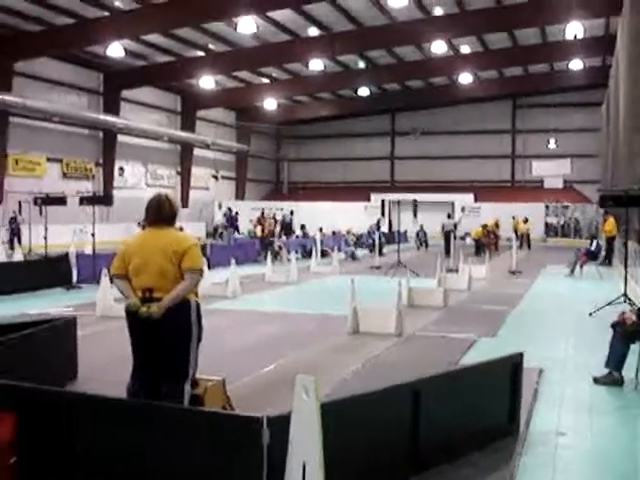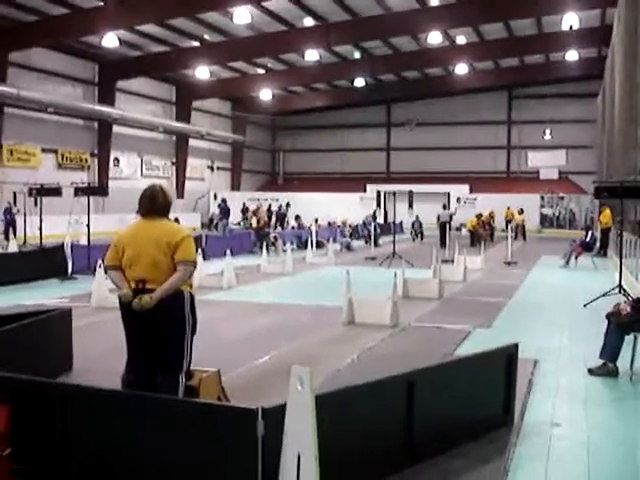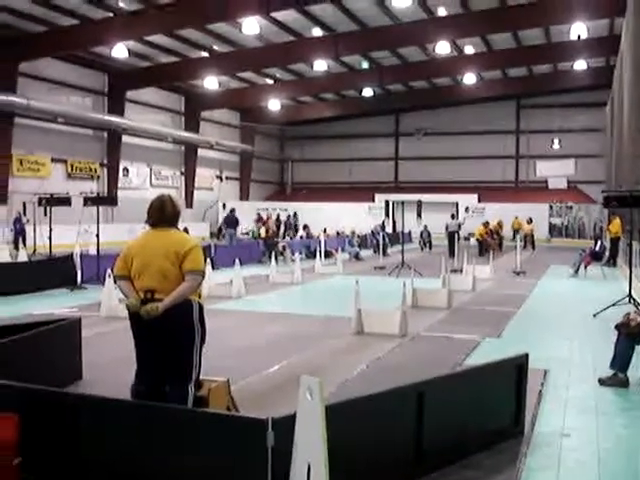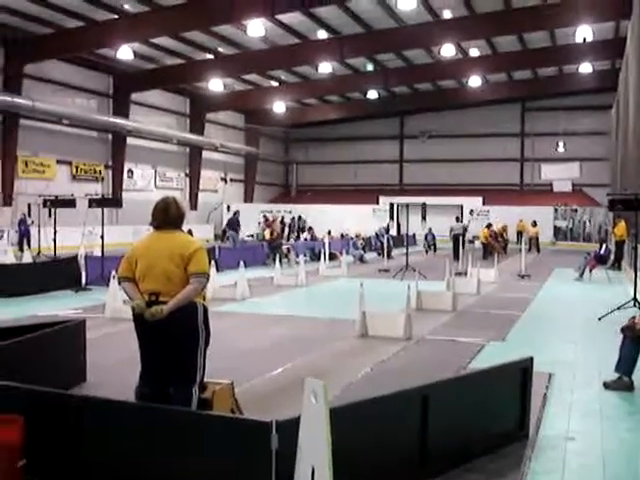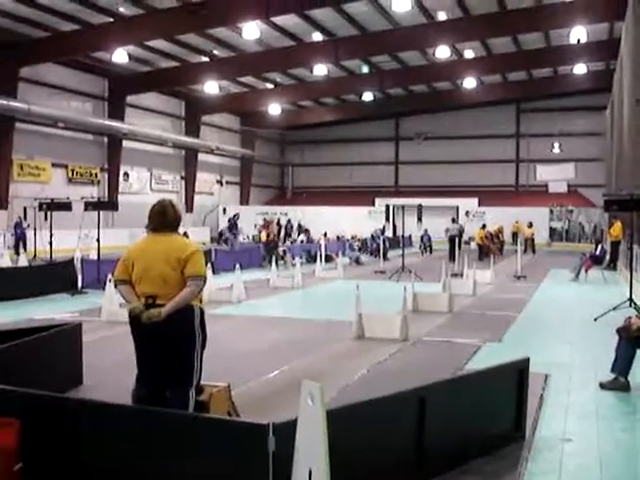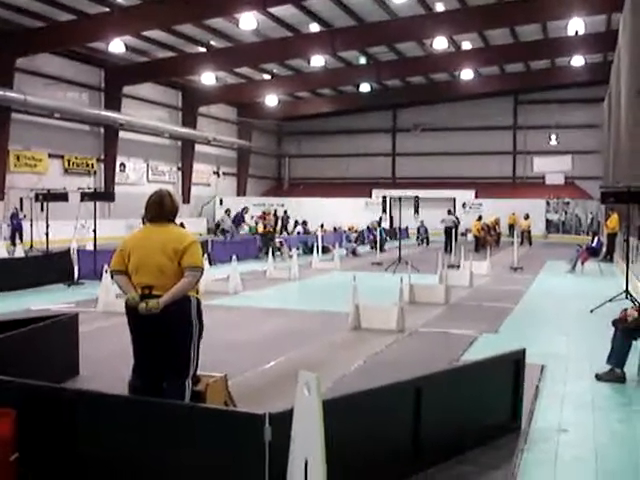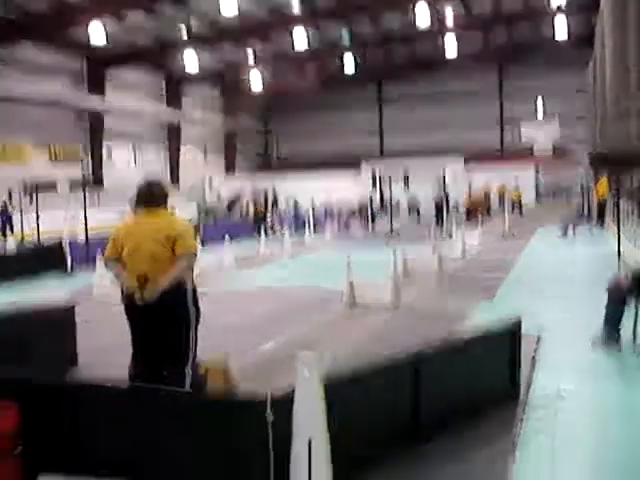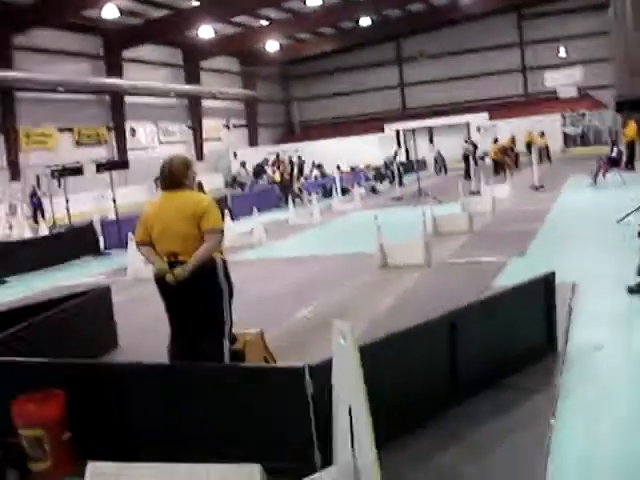
dt=0.4s
person 1, frame 1
left shoulder: (132, 243)
right shoulder: (185, 242)
left elbow: (117, 275)
right elbow: (192, 279)
left wrist: (132, 298)
right wrist: (164, 304)
left hip: (139, 313)
right hip: (177, 312)
left knee: (143, 371)
right knee: (178, 374)
person 1, frame 2
left shoulder: (125, 234)
right shoulder: (178, 233)
left elbow: (111, 267)
right elbow: (185, 271)
left wrist: (125, 289)
right wrist: (157, 295)
left hip: (134, 304)
right hip: (171, 303)
left knee: (137, 362)
right knee: (172, 366)
person 1, frame 3
left shoulder: (134, 244)
right shoulder: (186, 243)
left elbow: (120, 276)
right elbow: (193, 280)
left wrist: (133, 299)
right wrist: (164, 304)
left hip: (142, 314)
right hip: (179, 313)
left knee: (146, 372)
right knee: (181, 376)
person 1, frame 4
left shoulder: (139, 246)
right shoulder: (191, 245)
left elbow: (125, 278)
right elbow: (198, 283)
left wrist: (138, 300)
right wrist: (169, 307)
left hip: (147, 317)
right hip: (184, 315)
left knee: (150, 374)
right knee: (185, 378)
person 1, frame 5
left shoulder: (135, 248)
right shoulder: (188, 248)
left elbow: (121, 280)
right elbow: (195, 286)
left wrist: (135, 303)
right wrist: (166, 310)
left hip: (143, 319)
right hip: (180, 318)
left knee: (147, 377)
right knee: (182, 380)
person 1, frame 6
left shoulder: (132, 239)
right shoulder: (185, 239)
left elbow: (117, 271)
right elbow: (192, 276)
left wrist: (132, 294)
right wrist: (163, 301)
left hip: (139, 310)
right hip: (177, 309)
left knee: (143, 367)
right knee: (179, 371)
person 1, frame 7
left shoulder: (124, 227)
right shoulder: (176, 225)
left elbow: (111, 259)
right elbow: (186, 262)
left wrist: (129, 283)
right wrist: (159, 287)
left hip: (136, 297)
right hip: (172, 295)
left knee: (143, 353)
right knee: (178, 355)
person 1, frame 8
left shoulder: (150, 209)
right shoulder: (201, 202)
left elbow: (142, 243)
right elbow: (213, 239)
left wrist: (159, 265)
right wrist: (189, 267)
left hip: (169, 277)
right hip: (203, 272)
left knee: (181, 330)
right knee: (215, 330)
